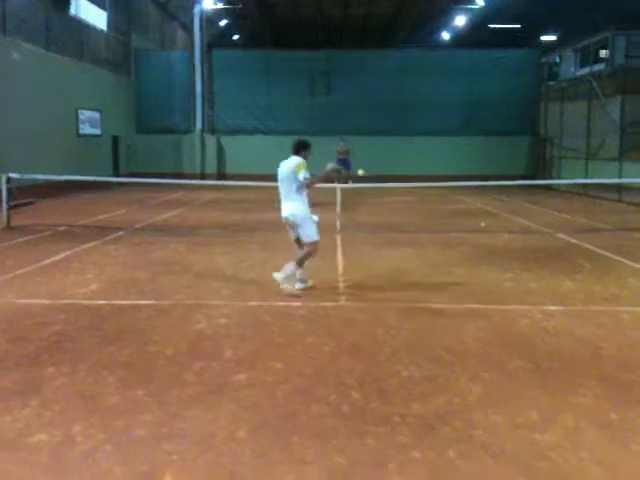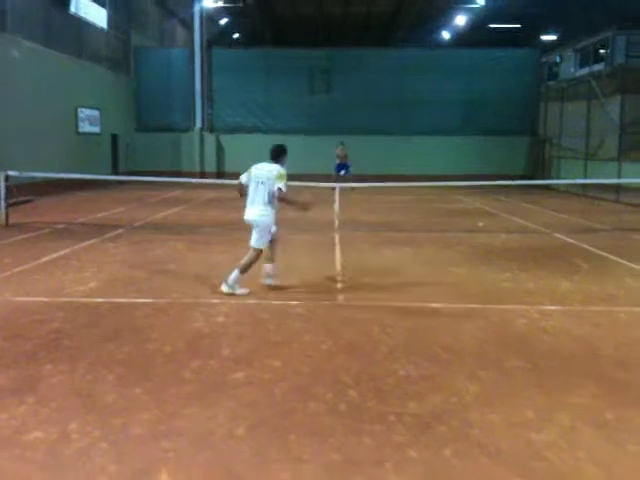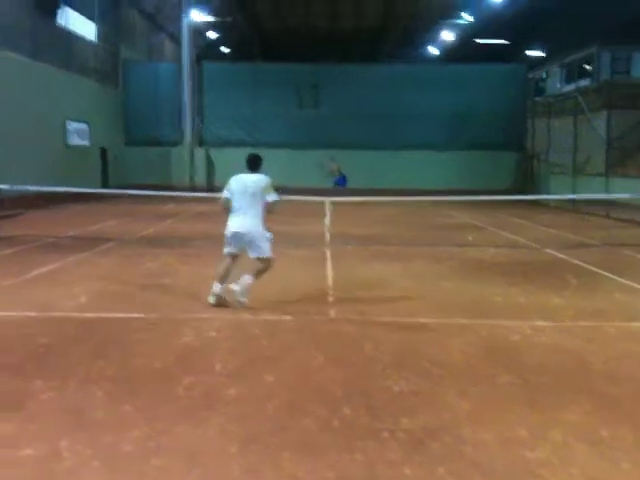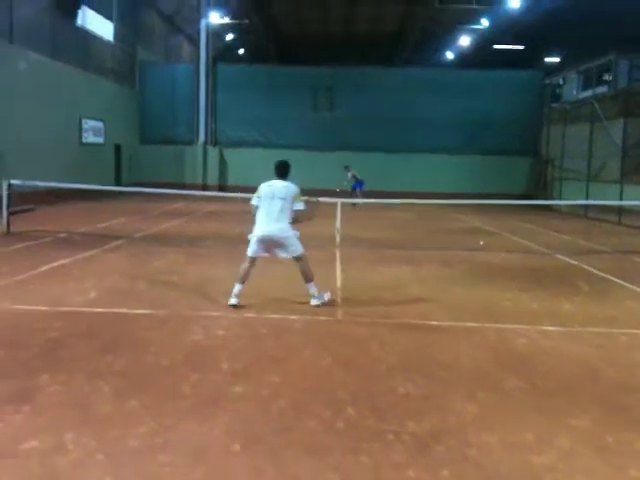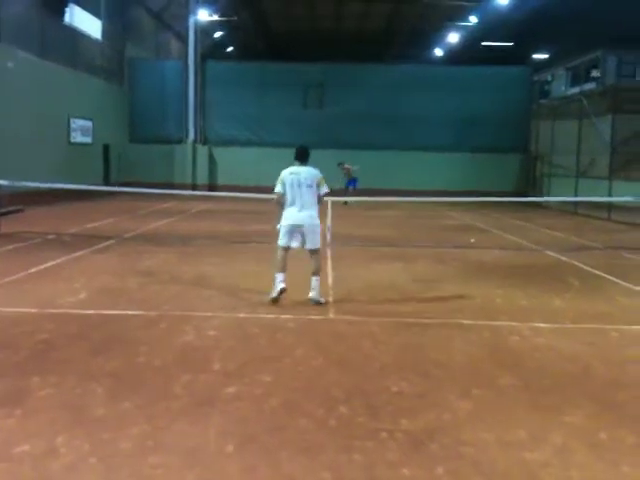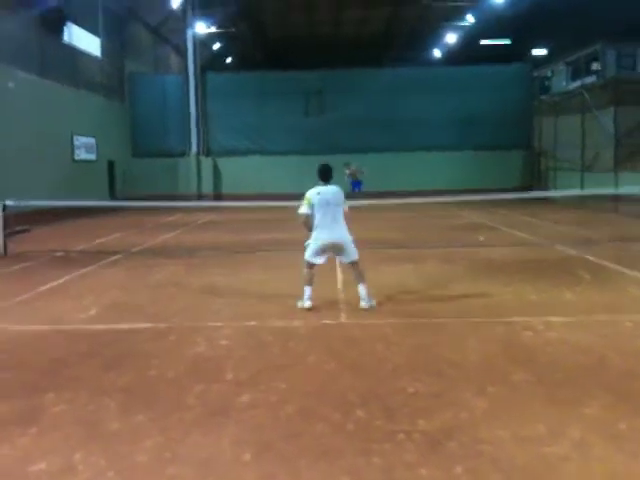
dt=0.3s
person 1, frame 1
left shoulder: (282, 165)
right shoulder: (298, 163)
right elbow: (307, 183)
right wrist: (328, 172)
left hip: (286, 211)
right hip: (299, 212)
left knee: (301, 245)
right knee: (312, 247)
left ankle: (301, 280)
right ankle: (286, 274)
person 1, frame 2
left shoulder: (255, 168)
right shoulder: (279, 171)
left elbow: (240, 187)
right elbow: (280, 196)
right wrist: (298, 204)
left hip: (250, 213)
right hip: (263, 216)
left knee: (272, 240)
right knee: (255, 252)
left ankle: (269, 276)
right ankle: (230, 283)
person 1, frame 3
left shoulder: (233, 180)
right shoulder: (265, 181)
left elbow: (224, 204)
right elbow: (269, 208)
left hip: (234, 226)
right hip: (253, 227)
left knee: (229, 259)
right knee: (266, 262)
left ankle: (216, 293)
right ankle: (241, 286)
person 1, frame 4
left shoulder: (263, 187)
right shoulder: (293, 189)
left elbow: (255, 210)
right elbow: (297, 216)
right wrist: (307, 216)
left hip: (261, 230)
right hip: (282, 231)
left knee: (249, 261)
right knee: (302, 260)
left ankle: (235, 296)
right ankle: (316, 296)
person 1, frame 5
left shoulder: (285, 174)
right shoulder: (316, 174)
left elbow: (279, 199)
right elbow: (321, 198)
left hip: (290, 218)
right hip: (310, 219)
left knee: (283, 251)
right knee: (315, 254)
left ankle: (280, 283)
right ankle: (315, 292)
person 1, frame 6
left shoulder: (310, 194)
right shoulder: (339, 192)
left elbow: (305, 220)
right elbow: (343, 214)
left wrist: (310, 229)
left hip: (320, 236)
right hip: (341, 235)
left knee: (308, 266)
right knee: (355, 265)
left ankle: (307, 300)
right ankle: (365, 299)
